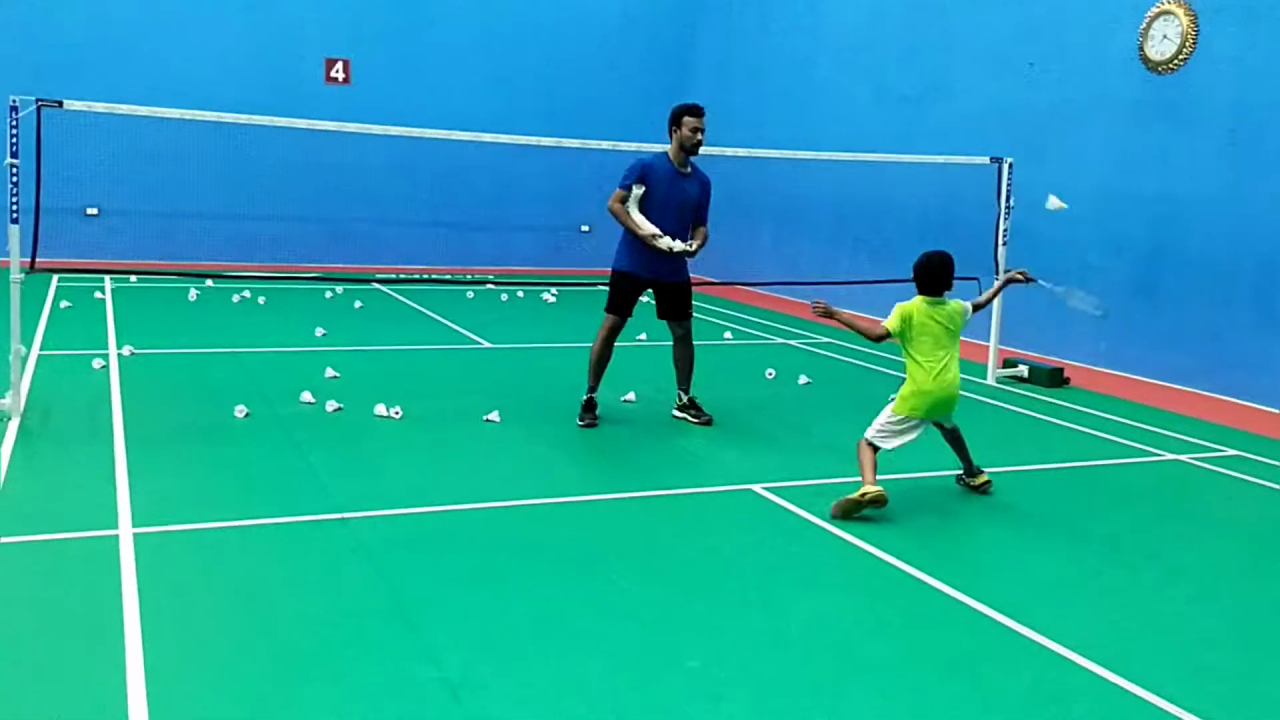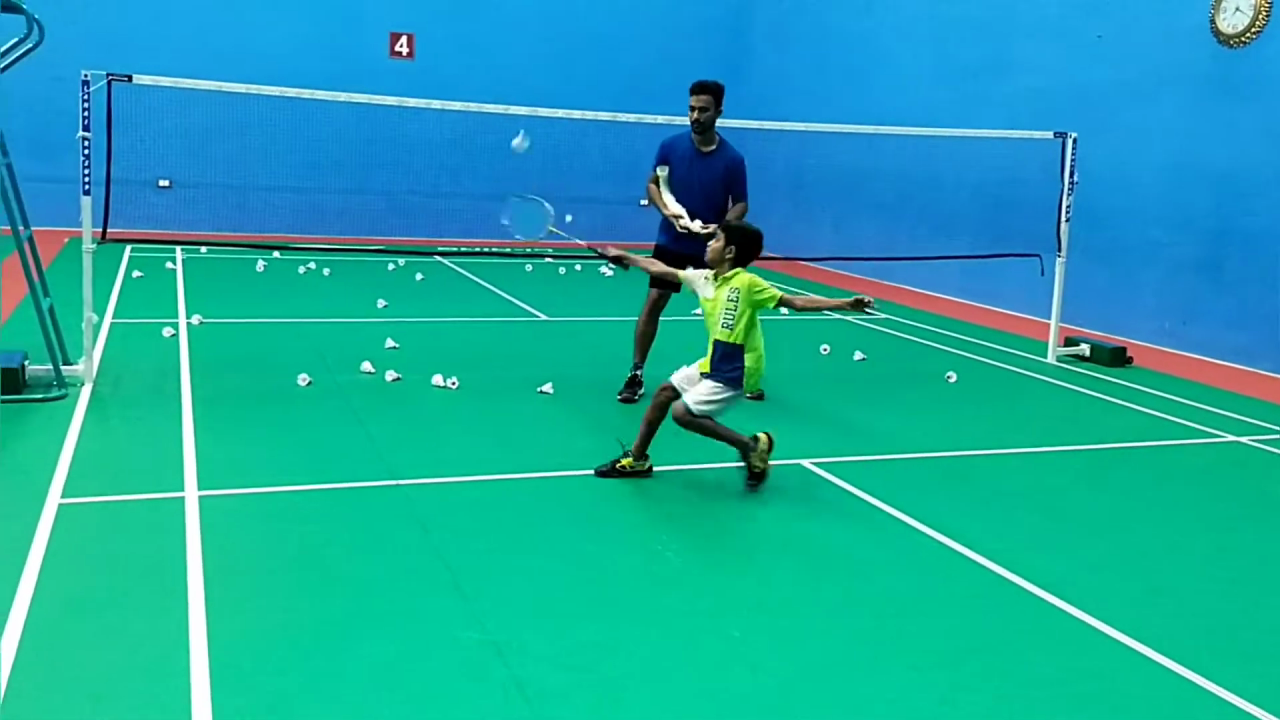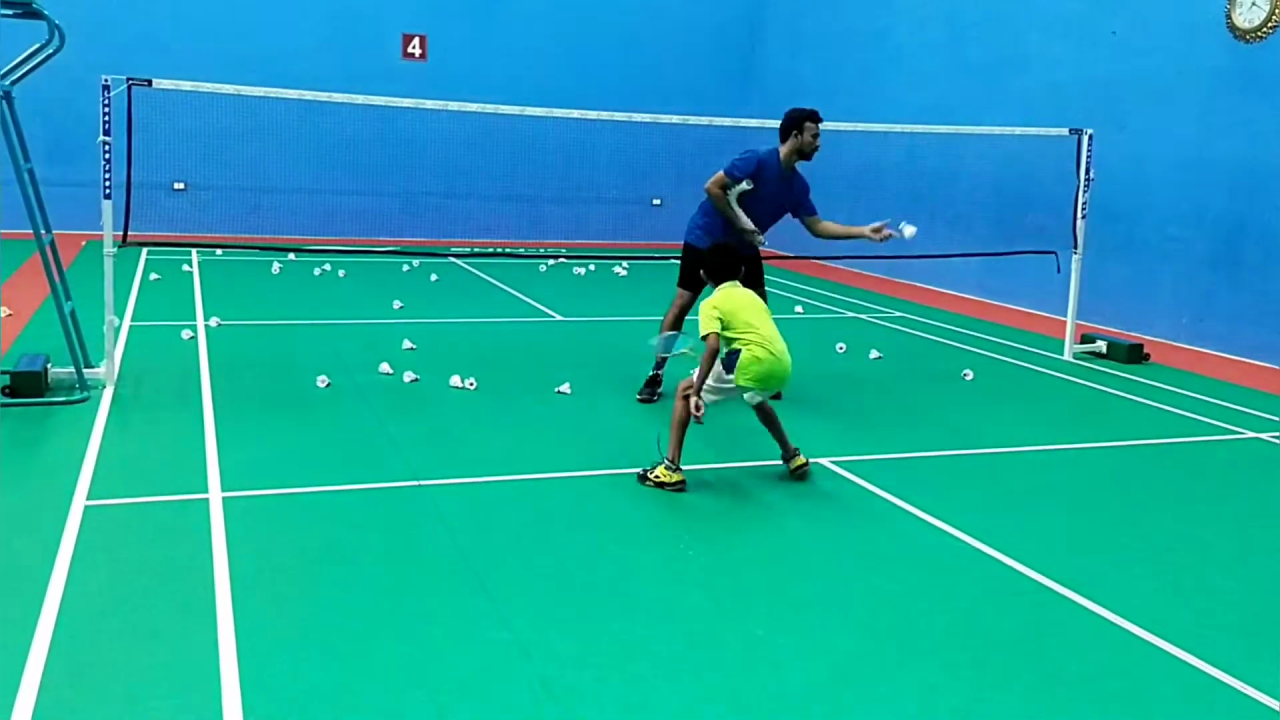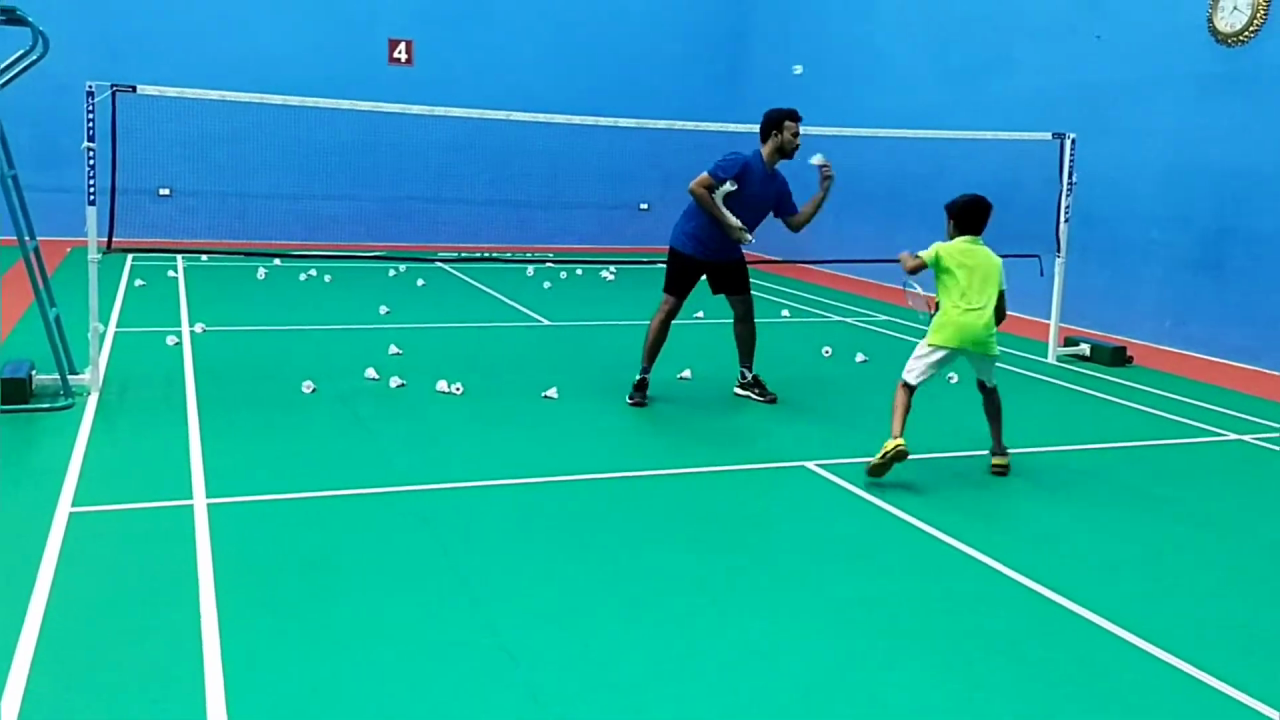
dt=1s
person 1, frame 1
left shoulder: (702, 182)
right shoulder: (645, 166)
left elbow: (700, 225)
right elbow: (615, 203)
left wrist: (695, 243)
right wrist: (641, 231)
left hip: (674, 271)
right hip: (632, 264)
left knee: (683, 333)
right knee: (610, 327)
left ankle: (684, 400)
right ankle: (590, 399)
person 1, frame 2
left shoulder: (732, 158)
right shoulder: (670, 146)
left elbow: (740, 205)
right elbow: (652, 184)
right wrist: (666, 211)
right hip: (672, 242)
right knee: (653, 303)
right ankle: (636, 375)
person 1, frame 3
left shoulder: (798, 185)
right shoulder: (756, 161)
left elbow: (816, 226)
right elbow: (712, 187)
left wrist: (865, 232)
right wrist: (739, 223)
left hip: (742, 247)
right hip: (704, 240)
right knee: (682, 303)
right ankle: (656, 374)
person 1, frame 4
left shoulder: (778, 183)
right shoulder: (741, 163)
left elbow: (795, 223)
right elbow: (696, 187)
left wrist: (823, 191)
right wrist: (726, 223)
left hip: (728, 252)
right hip: (690, 244)
left knee: (745, 308)
right knee: (668, 308)
left ankle: (747, 378)
right ankle: (643, 378)
person 2, frame 1
left shoulder: (907, 311)
right shoulder: (959, 310)
left elbow: (878, 334)
right elbow: (978, 304)
left wrist: (835, 315)
right wrist: (1006, 281)
left hip: (918, 396)
right hip: (949, 393)
left knee: (868, 443)
right knee: (943, 421)
left ankle: (869, 489)
right ankle: (974, 474)
person 2, frame 2
left shoulder: (749, 284)
right shoulder: (704, 278)
left elbow: (794, 301)
right elbow: (665, 271)
left wrist: (845, 304)
right wrist: (624, 257)
left hip: (735, 371)
right hip: (716, 364)
left knee: (682, 414)
right knee: (664, 393)
left ankle: (750, 445)
right ankle: (636, 459)
person 2, frame 3
left shoulder: (710, 304)
right shoulder: (753, 297)
left elbow: (713, 347)
left wrist: (699, 392)
left hip: (754, 363)
right hip: (783, 367)
left knee: (686, 391)
right knee: (757, 398)
left ankle: (671, 468)
right ankle: (792, 457)
person 2, frame 4
left shoulder: (943, 250)
right shoulder: (994, 260)
left elbow: (912, 266)
right elbow: (1000, 311)
left wrist: (906, 258)
left hip: (946, 332)
right hip: (982, 334)
left knee: (906, 385)
right knee: (988, 387)
left ankle: (896, 442)
right ankle: (1000, 454)
